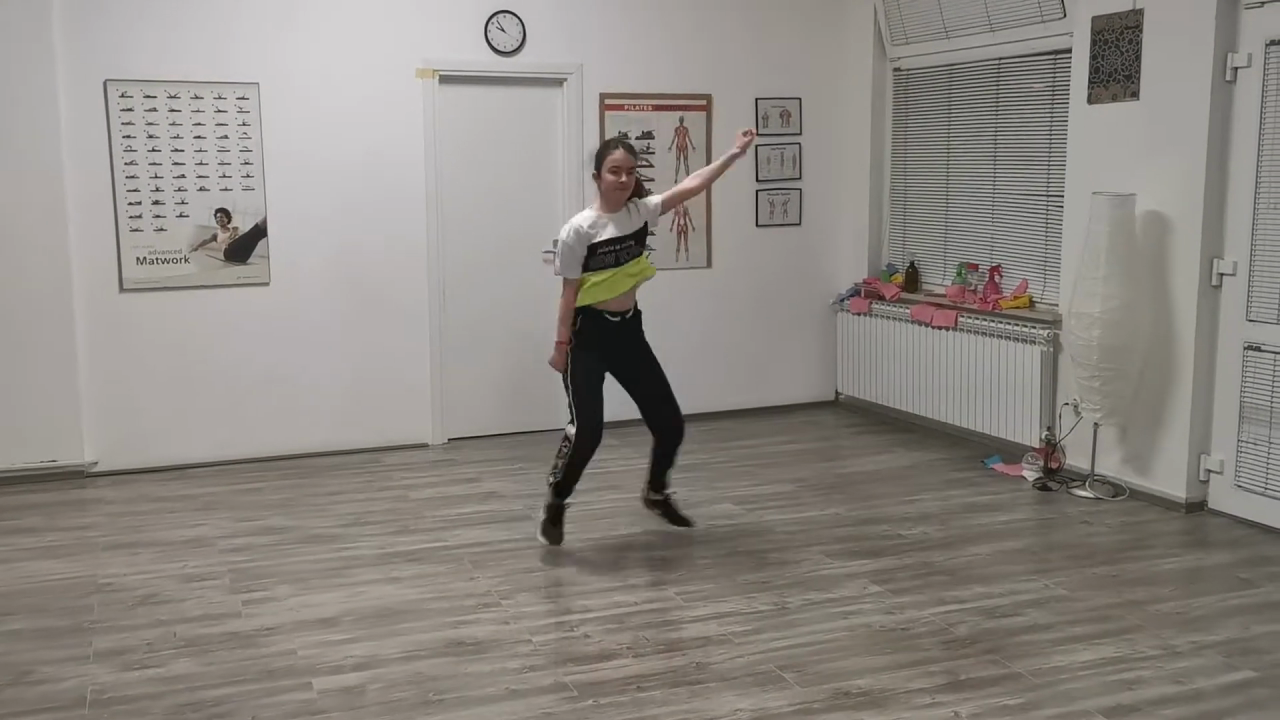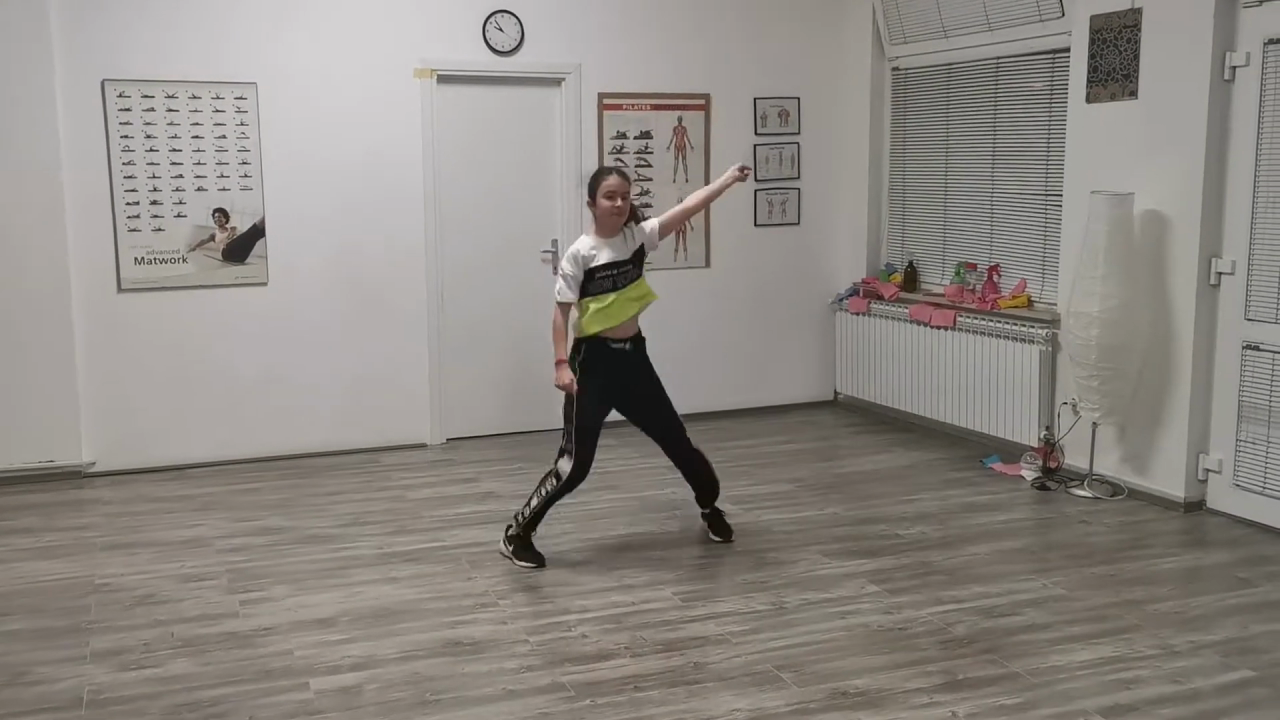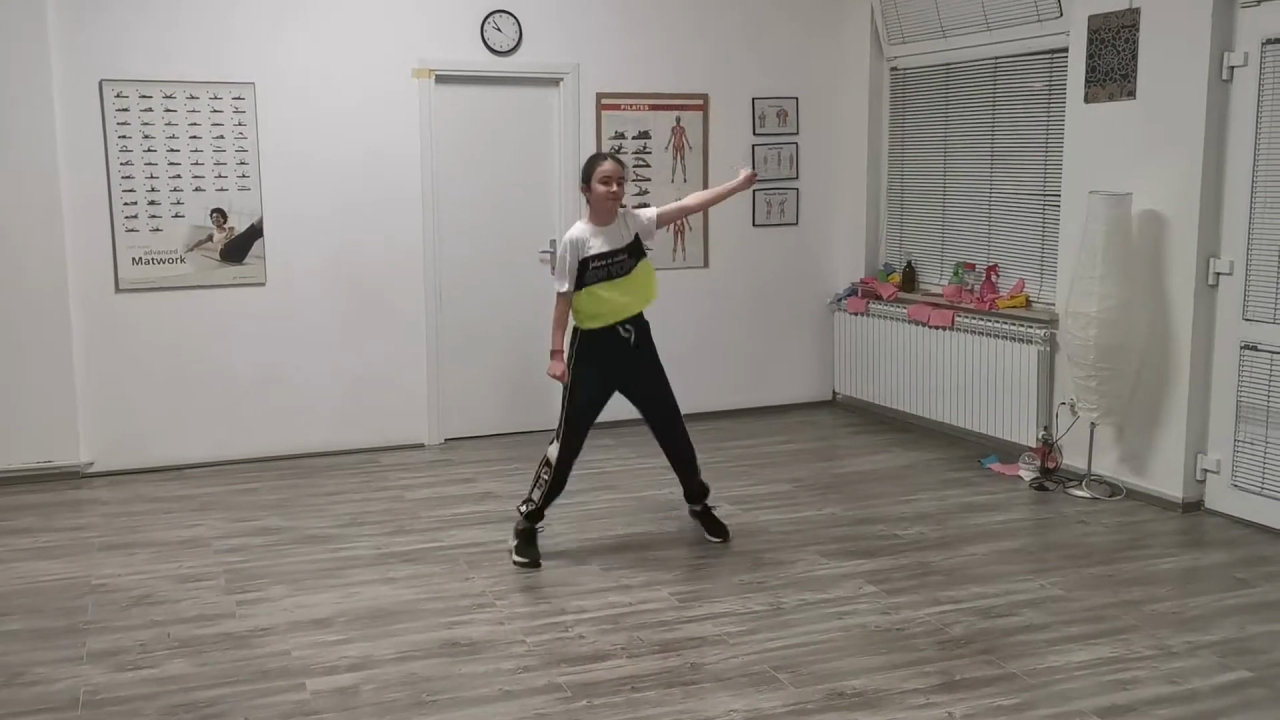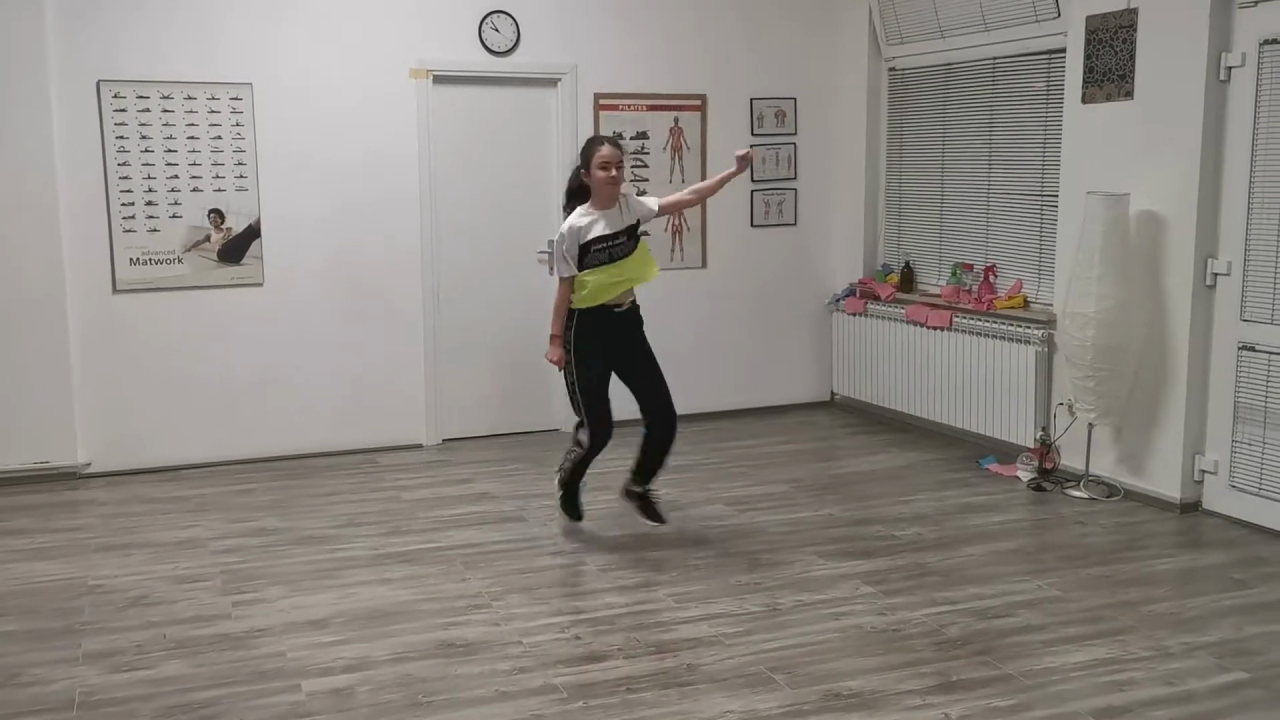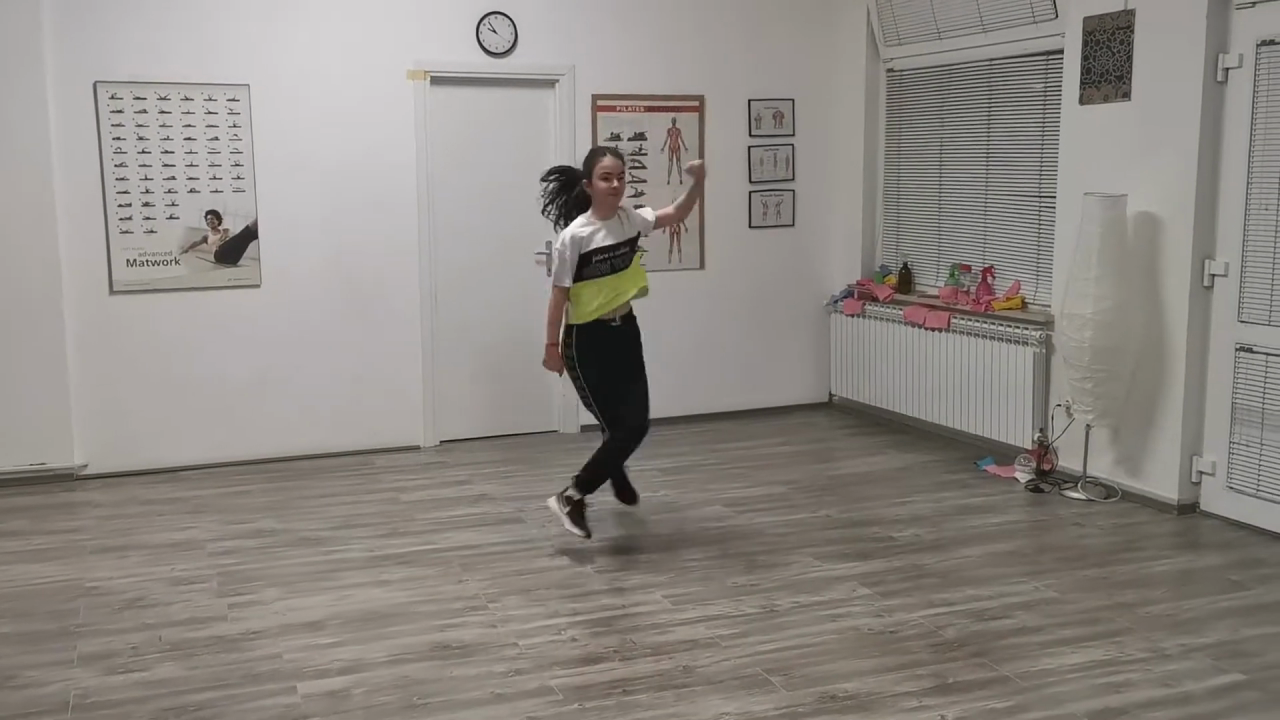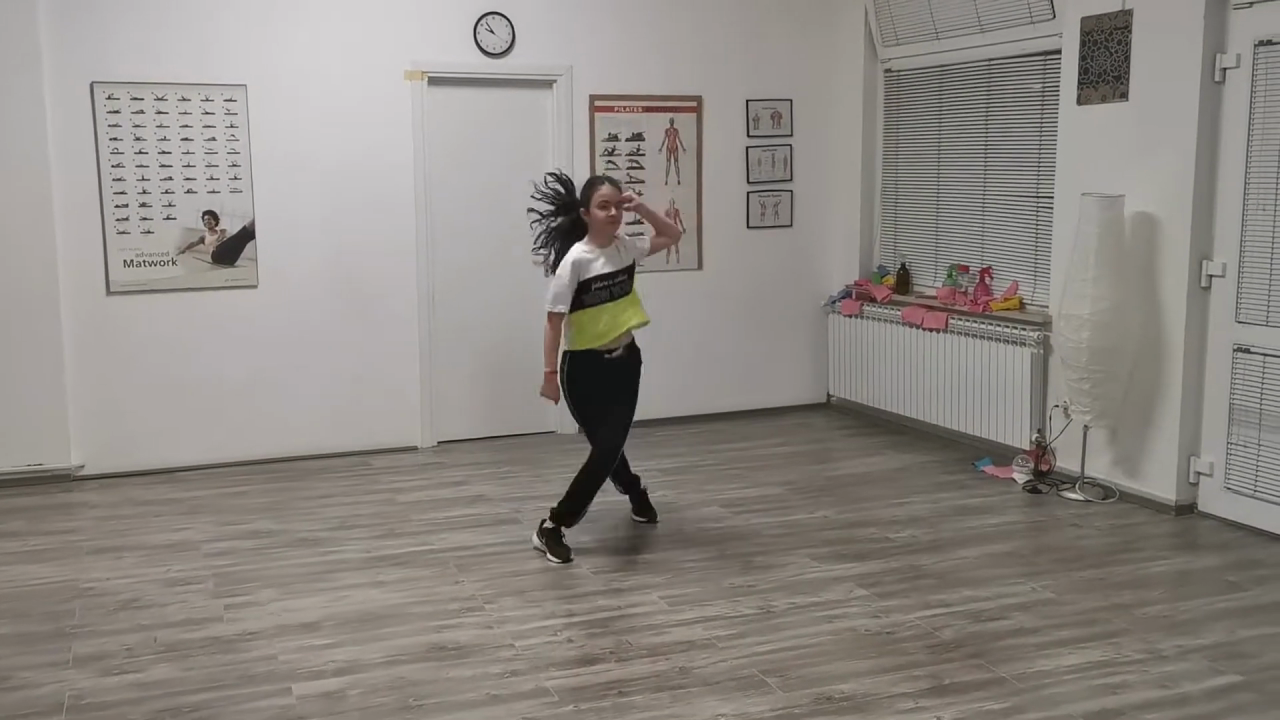
dt=0.1s
person 1, frame 1
left shoulder: (643, 210)
right shoulder: (578, 229)
left elbow: (693, 186)
right elbow: (569, 289)
left wrist: (735, 152)
right wrist: (561, 342)
left hip: (629, 329)
right hip: (591, 332)
left knee: (668, 419)
right knee: (586, 431)
left ankle: (657, 492)
right ankle: (555, 506)
person 1, frame 2
left shoulder: (638, 235)
right shoulder: (577, 254)
left elbow: (686, 209)
right elbow: (563, 314)
left wrist: (729, 179)
right wrist: (562, 365)
left hip: (633, 357)
right hip: (592, 361)
left knee: (677, 442)
right knee: (576, 462)
left ankle: (710, 508)
right ankle: (518, 533)
person 1, frame 3
left shoulder: (633, 222)
right shoulder: (574, 242)
left elbow: (685, 207)
right elbow: (561, 305)
left wrist: (733, 187)
right wrist: (556, 355)
left hip: (634, 340)
right hip: (592, 348)
left knee: (673, 433)
right knee: (568, 443)
left ankle: (699, 505)
right ankle: (526, 526)
person 1, frame 4
left shoulder: (634, 207)
right shoulder: (574, 227)
left elbow: (688, 198)
right elbow: (565, 287)
left wrist: (734, 172)
right wrist: (556, 339)
left hip: (628, 322)
right hip: (589, 328)
left knee: (662, 415)
right knee: (597, 428)
left ankle: (639, 487)
right ankle: (568, 483)
person 1, frame 5
left shoulder: (632, 218)
right shoulder: (574, 236)
left elbow: (681, 213)
right elbow: (561, 294)
left wrist: (697, 182)
right wrist: (551, 346)
left hip: (624, 333)
right hip: (586, 338)
left knee: (632, 424)
right knee: (620, 425)
left ankle: (573, 496)
person 1, frame 6
left shoulder: (626, 247)
right shoulder: (574, 262)
left elbow: (671, 235)
right elbow: (555, 321)
left wrist: (642, 208)
right wrist: (550, 375)
left hip: (625, 360)
right hip: (583, 366)
left knee: (607, 447)
right knee: (606, 447)
left ankle: (552, 527)
right ankle: (633, 490)
